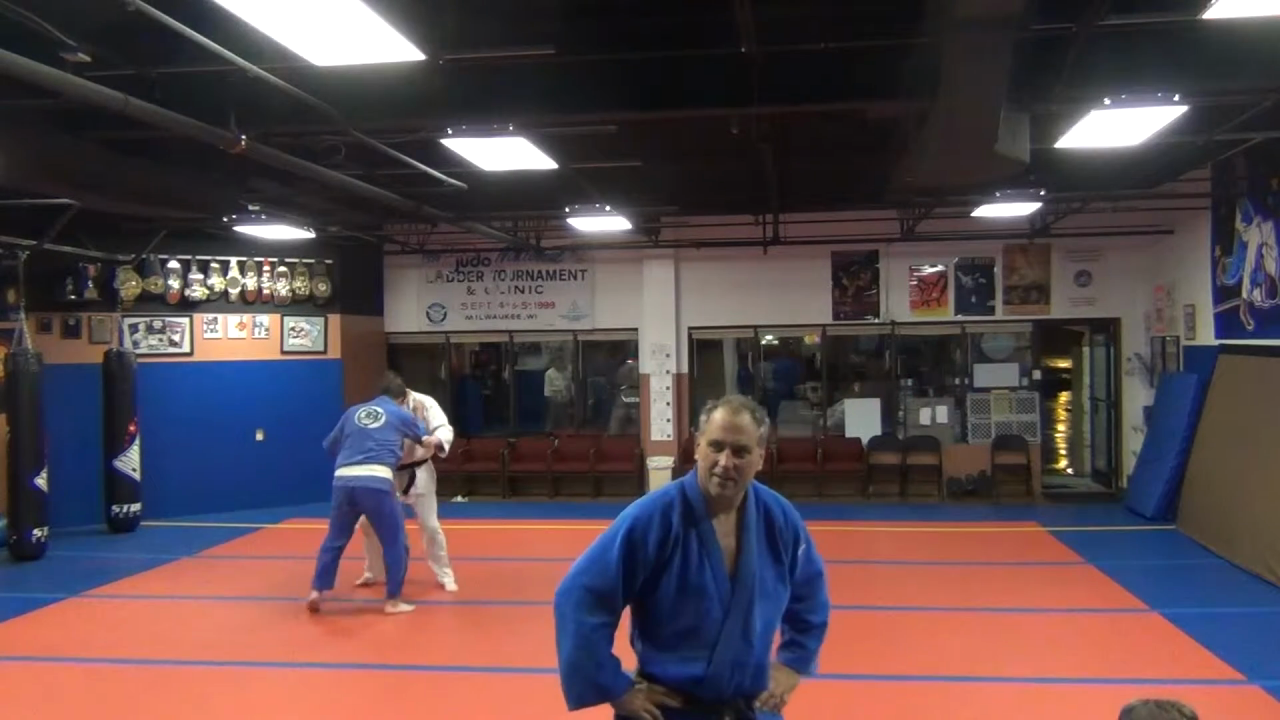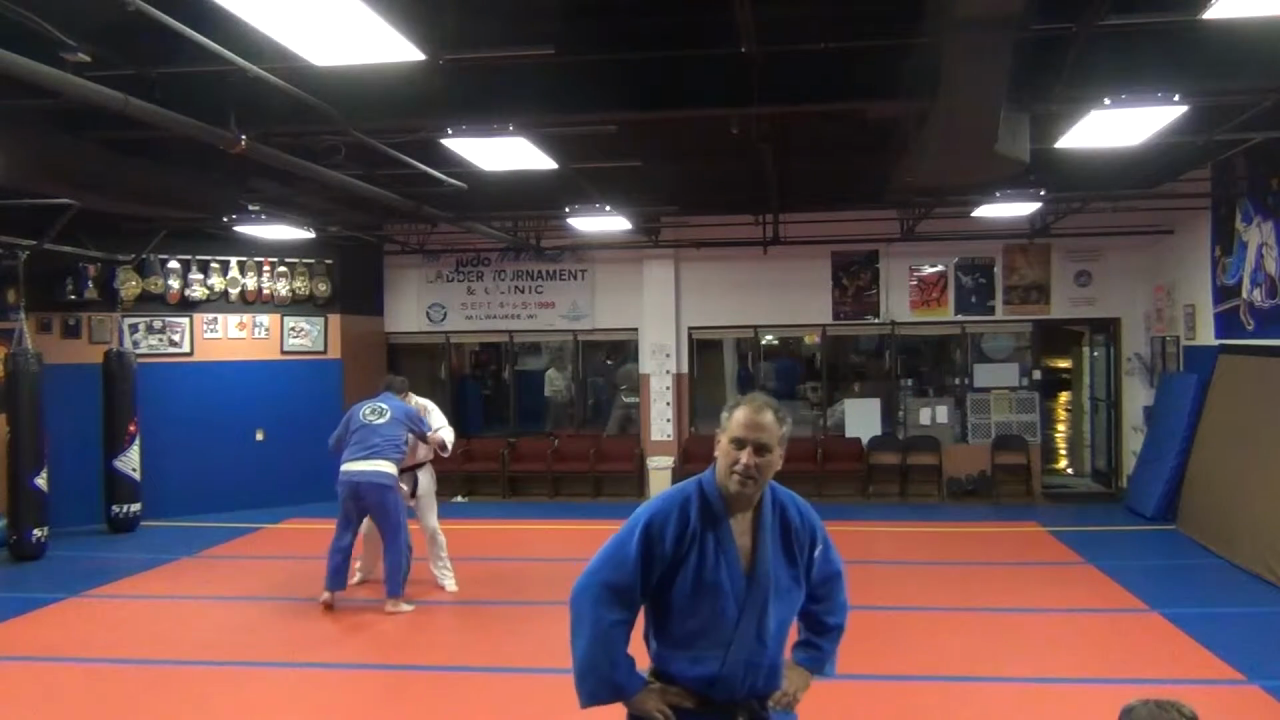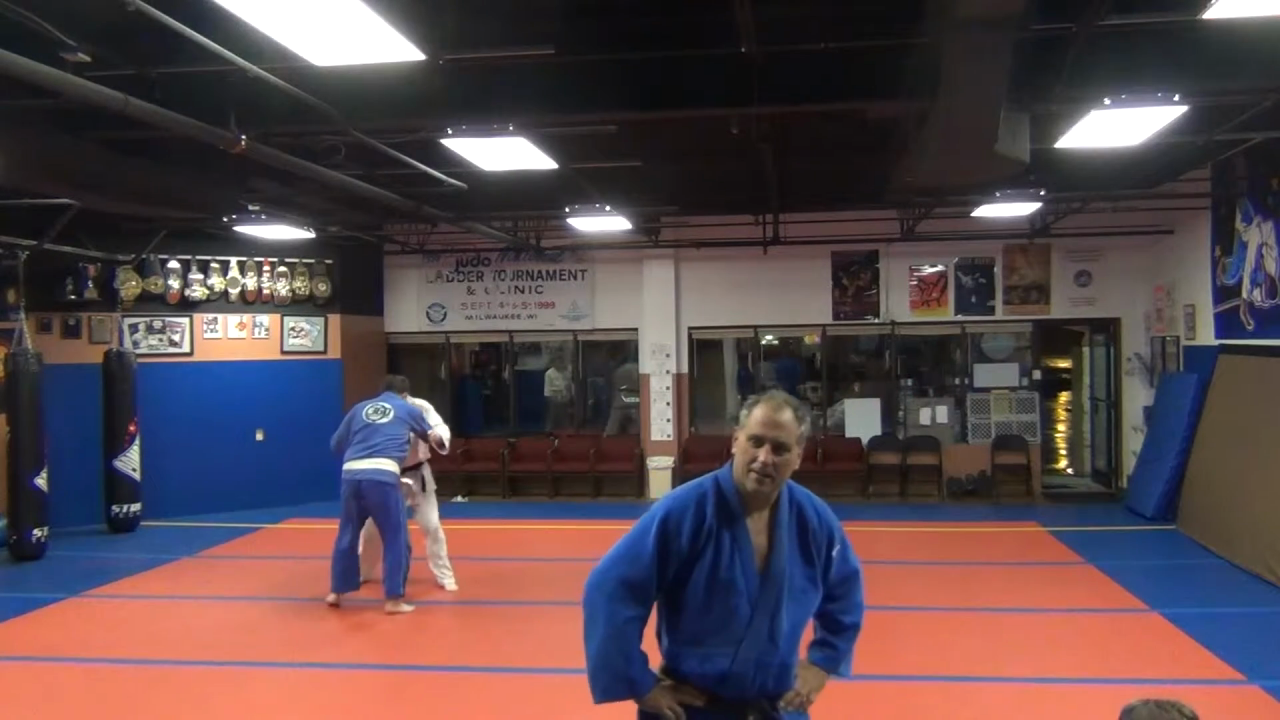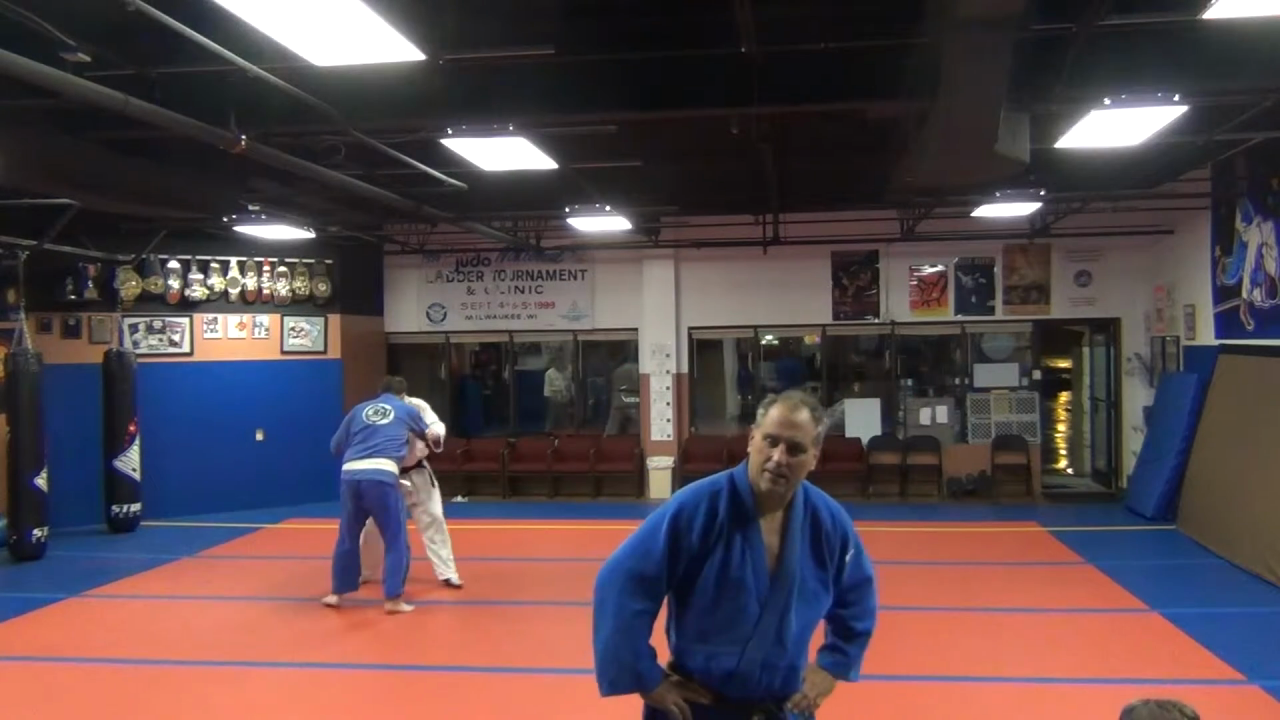
dt=0.1s
person 1, frame 1
left shoulder: (779, 518)
right shoulder: (650, 519)
left elbow: (810, 593)
right elbow: (579, 599)
left wrist: (792, 664)
right wrist: (615, 689)
person 1, frame 2
left shoulder: (796, 519)
right shoulder: (667, 515)
left elbow: (828, 593)
right elbow: (596, 595)
left wrist: (807, 664)
right wrist: (629, 688)
person 1, frame 3
left shoulder: (813, 518)
right shoulder: (683, 511)
left elbow: (845, 592)
right elbow: (609, 591)
left wrist: (821, 663)
right wrist: (640, 685)
person 1, frame 4
left shoulder: (828, 521)
right shoulder: (695, 507)
left elbow: (857, 597)
right elbow: (620, 584)
left wrist: (831, 667)
right wrist: (648, 680)
person 2, frame 1
left shoulder: (353, 412)
right shoulder: (402, 415)
left elbow: (329, 445)
right elbow: (423, 438)
right wrist: (428, 440)
left hip: (343, 480)
right hip: (376, 482)
left knee: (336, 537)
right knee: (394, 541)
left ankle: (318, 590)
right ankle: (393, 600)
person 2, frame 2
left shoulder: (357, 409)
right shoulder: (407, 410)
left elbow: (335, 444)
right elbow: (426, 435)
left hip: (348, 476)
right hip: (380, 478)
left knee: (343, 536)
right knee: (396, 539)
left ankle: (330, 591)
right ankle: (394, 600)
person 2, frame 3
left shoulder: (359, 408)
right shoulder: (409, 410)
left elbow: (337, 444)
right elbow: (428, 434)
right wrist: (432, 436)
left hip: (351, 475)
right hip: (383, 476)
left knee: (347, 536)
right knee: (395, 539)
left ankle: (337, 591)
right ankle: (394, 599)
person 2, frame 4
left shoulder: (358, 410)
right shoulder: (407, 411)
left elbow: (336, 446)
right elbow: (425, 434)
right wrist: (426, 436)
left hip: (350, 475)
right hip: (382, 476)
left knee: (347, 536)
right knee: (396, 539)
left ankle: (338, 592)
right ankle: (393, 598)
person 3, frame 1
left shoulder: (424, 404)
left elbow: (444, 429)
left wrist: (436, 441)
left hip: (418, 472)
left knee: (430, 526)
right knee: (370, 523)
left ankle: (445, 575)
right ankle: (374, 572)
person 3, frame 2
left shoulder: (425, 407)
left elbow: (446, 430)
left wrist: (439, 439)
left hip: (418, 475)
left knee: (430, 527)
right knee: (371, 527)
left ankle: (445, 577)
right ankle: (364, 572)
person 3, frame 3
left shoulder: (421, 407)
left elbow: (440, 427)
left wrist: (438, 437)
left hip: (417, 475)
left knee: (431, 525)
right knee: (372, 527)
left ankle: (445, 576)
right ankle: (363, 572)
person 3, frame 4
left shoulder: (417, 406)
left elbow: (436, 425)
left wrist: (434, 435)
left hip: (417, 473)
left knee: (434, 519)
right knee: (373, 527)
left ankle: (447, 573)
right ankle: (365, 573)
